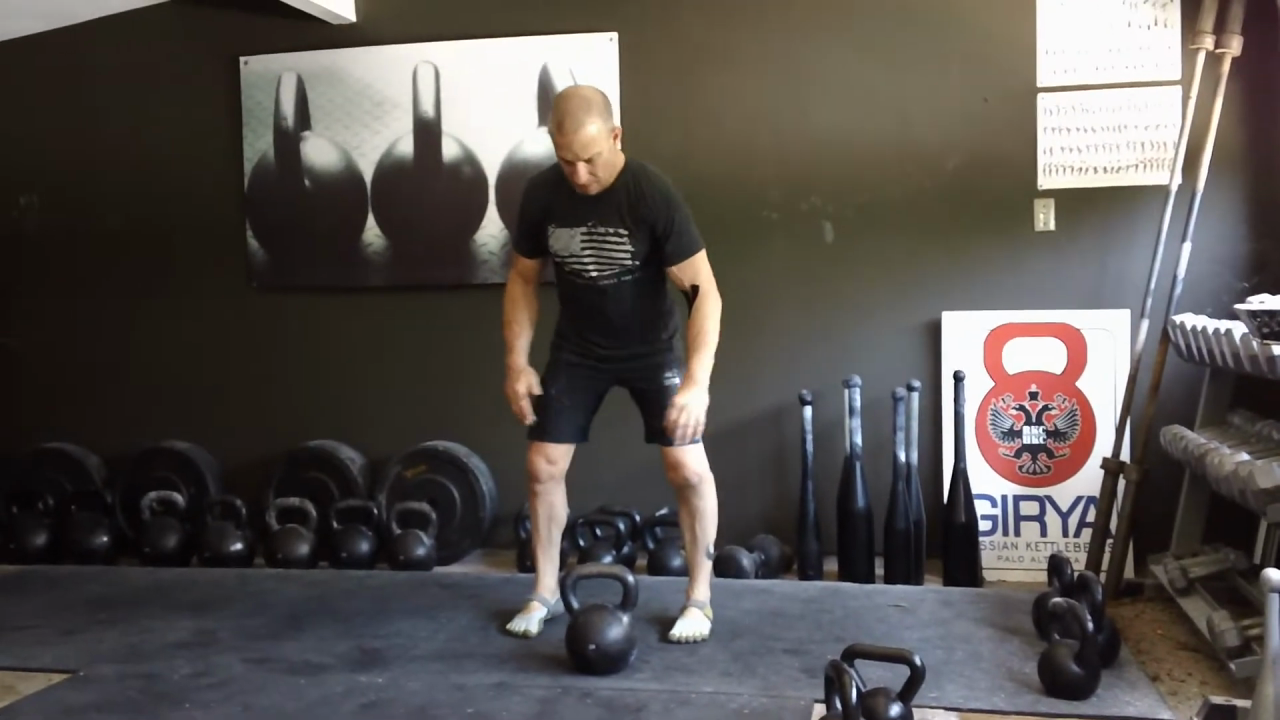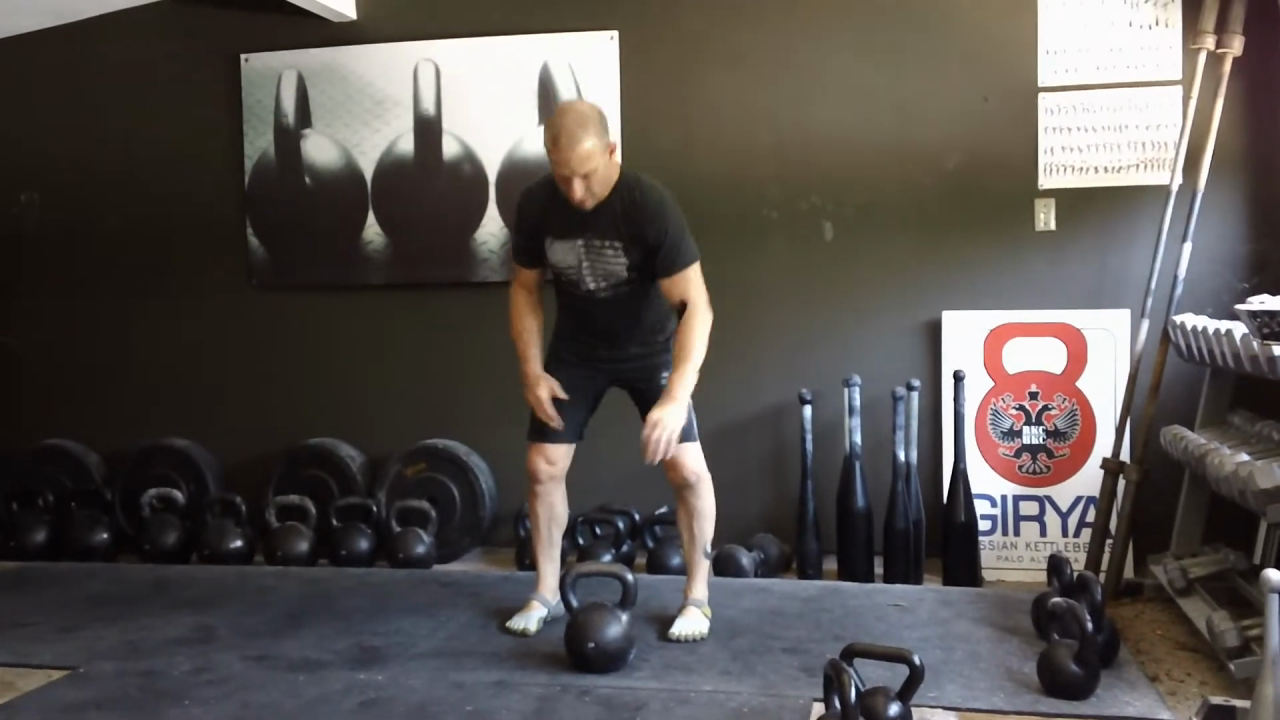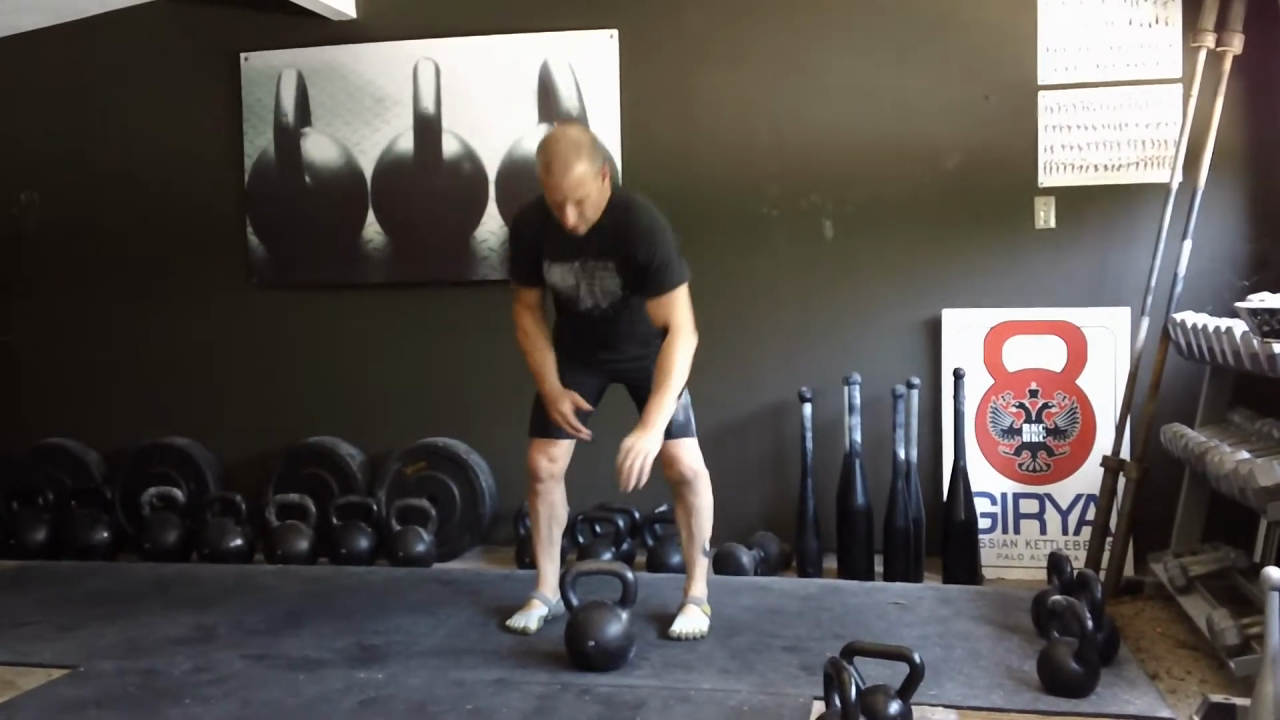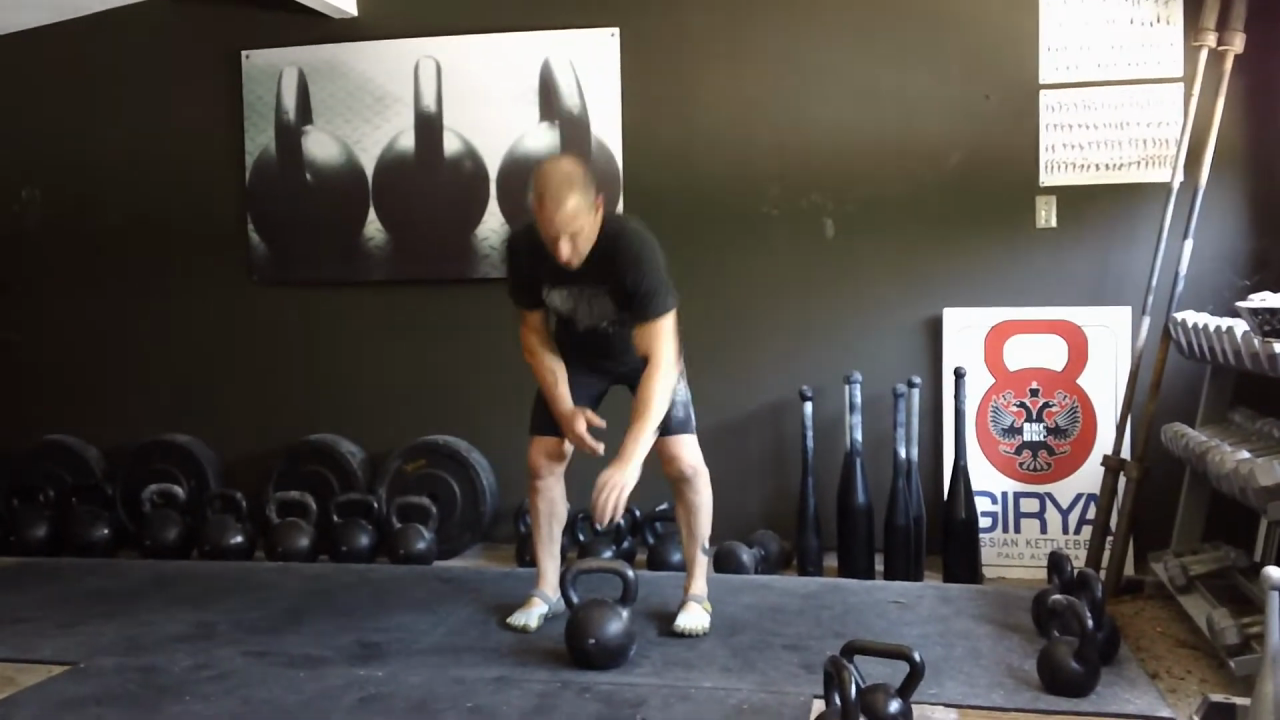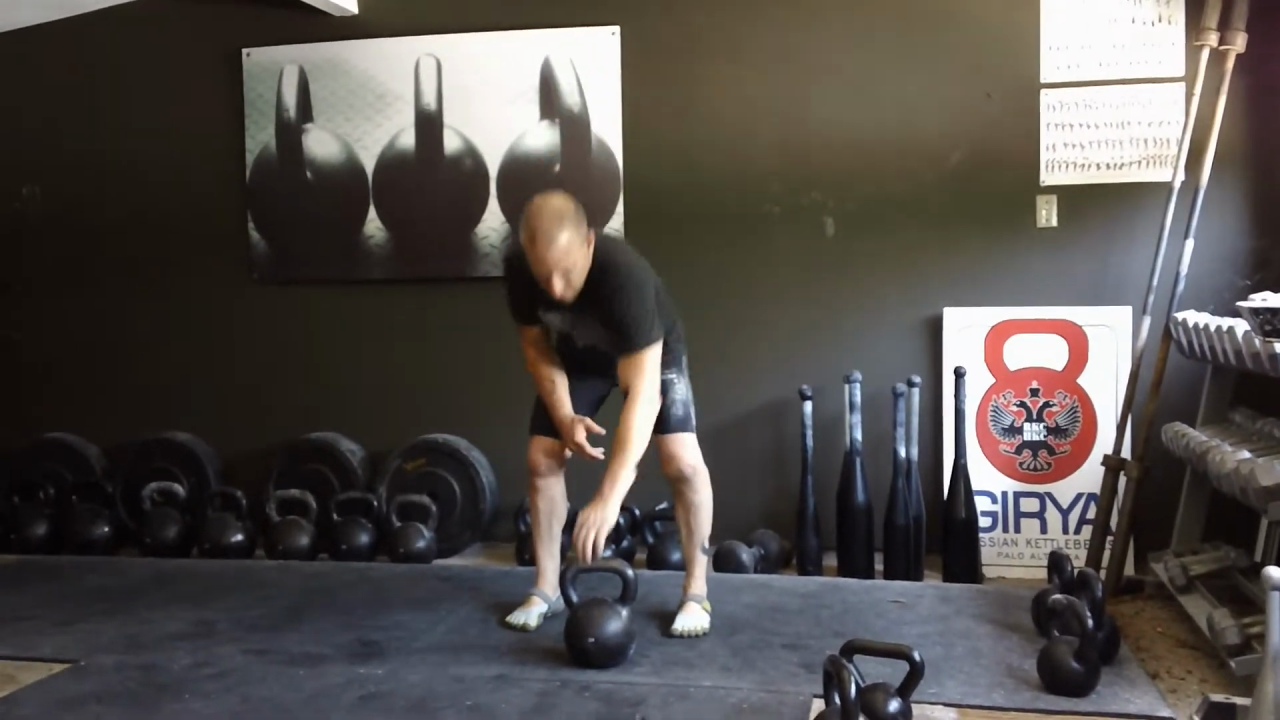
dt=0.1s
person 1, frame 1
left shoulder: (654, 195)
right shoulder: (541, 194)
left elbow: (703, 292)
right elbow: (523, 279)
left wrist: (697, 381)
right wrist: (516, 361)
left hip: (651, 348)
right hip: (577, 349)
left knee: (689, 469)
right knee: (543, 466)
left ankle: (699, 599)
right ankle: (545, 594)
person 1, frame 2
left shoulder: (650, 205)
right shoulder: (536, 206)
left elbow: (696, 307)
right elbow: (524, 290)
left wrist: (672, 400)
right wrist: (532, 372)
left hip: (650, 351)
right hip: (575, 352)
left knee: (686, 467)
right knee: (543, 466)
left ankle: (697, 598)
right ankle: (546, 593)
person 1, frame 3
left shoulder: (641, 225)
right shoulder: (530, 225)
left elbow: (680, 329)
right elbow: (528, 310)
left wrist: (652, 427)
right wrist: (552, 388)
left hip: (645, 349)
right hip: (576, 352)
left knee: (683, 464)
right knee: (543, 464)
left ankle: (696, 596)
right ankle: (546, 592)
person 1, frame 4
left shoulder: (633, 248)
right shoulder: (524, 249)
left elbow: (659, 361)
right elbow: (535, 333)
left wrist: (629, 461)
right wrist: (563, 409)
left hip: (649, 347)
right hip: (576, 353)
left knee: (683, 463)
right knee: (542, 462)
left ankle: (696, 594)
right ankle: (547, 591)
person 1, frame 5
left shoulder: (625, 278)
right shoulder: (518, 268)
left elbow: (642, 396)
right elbow: (535, 345)
left wrist: (608, 500)
right wrist: (564, 417)
left hip: (651, 356)
right hip: (576, 359)
left knee: (683, 463)
right knee: (541, 460)
left ankle: (696, 593)
right ankle: (546, 590)
